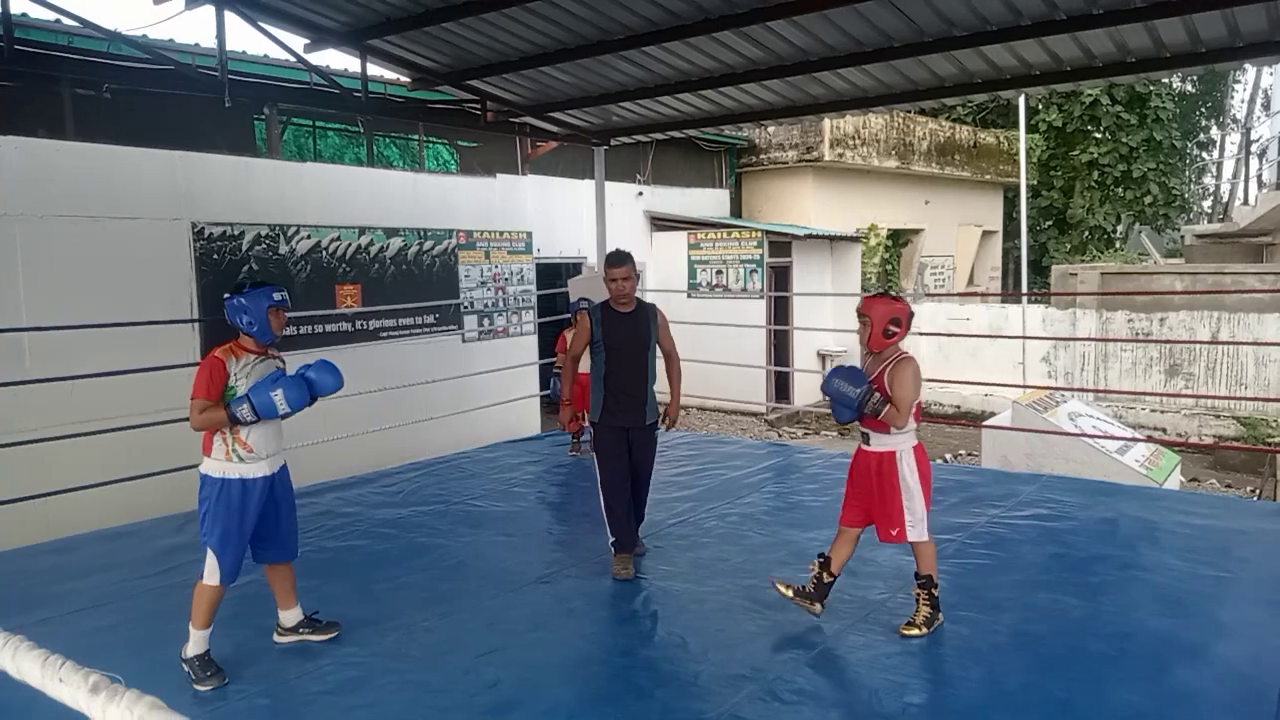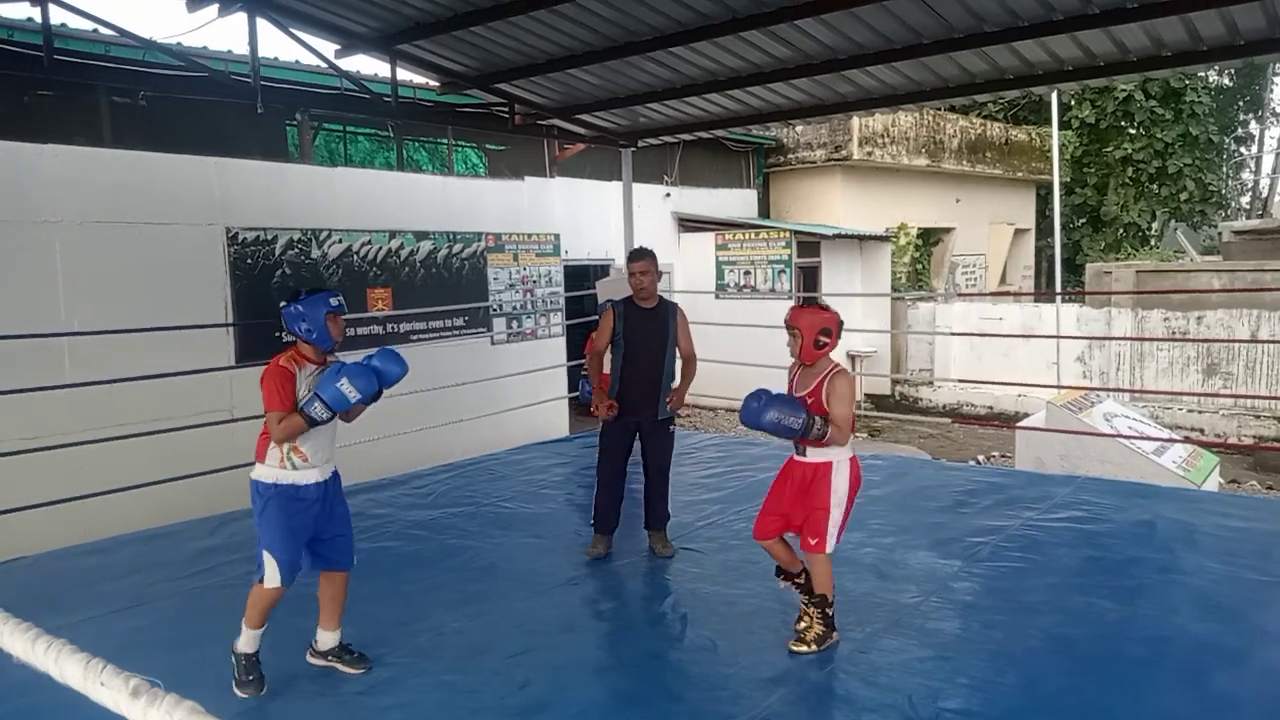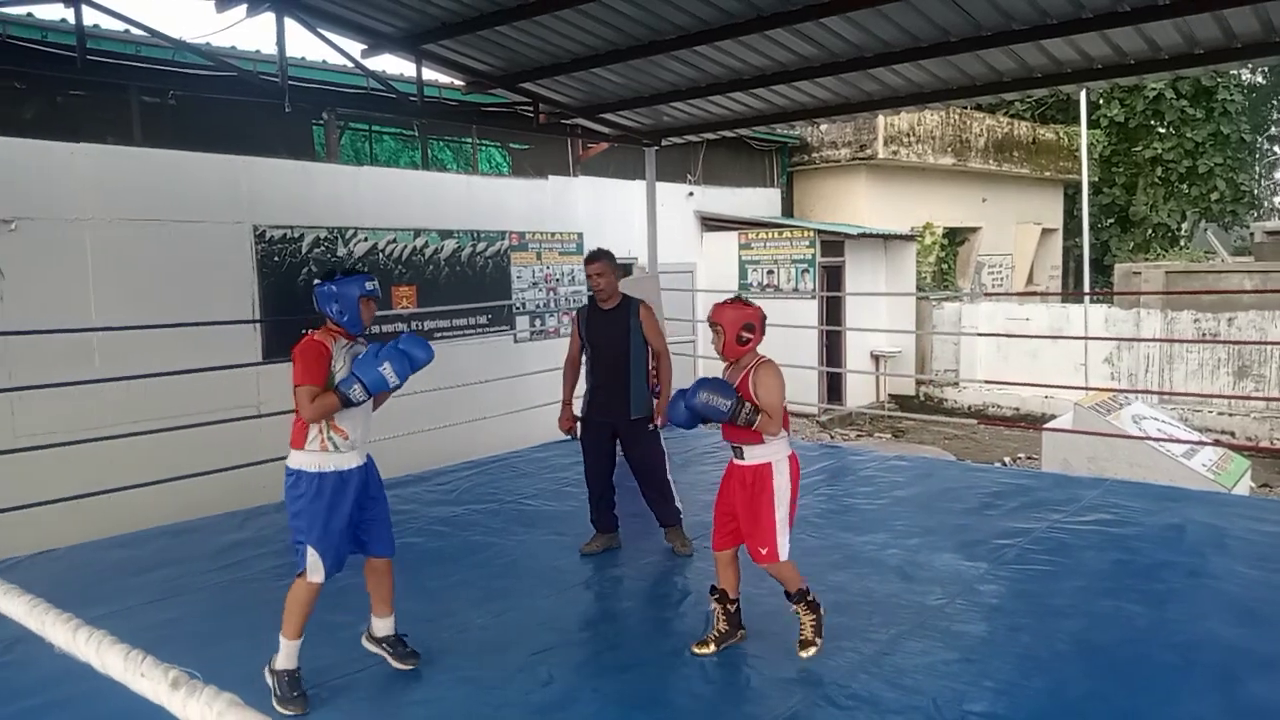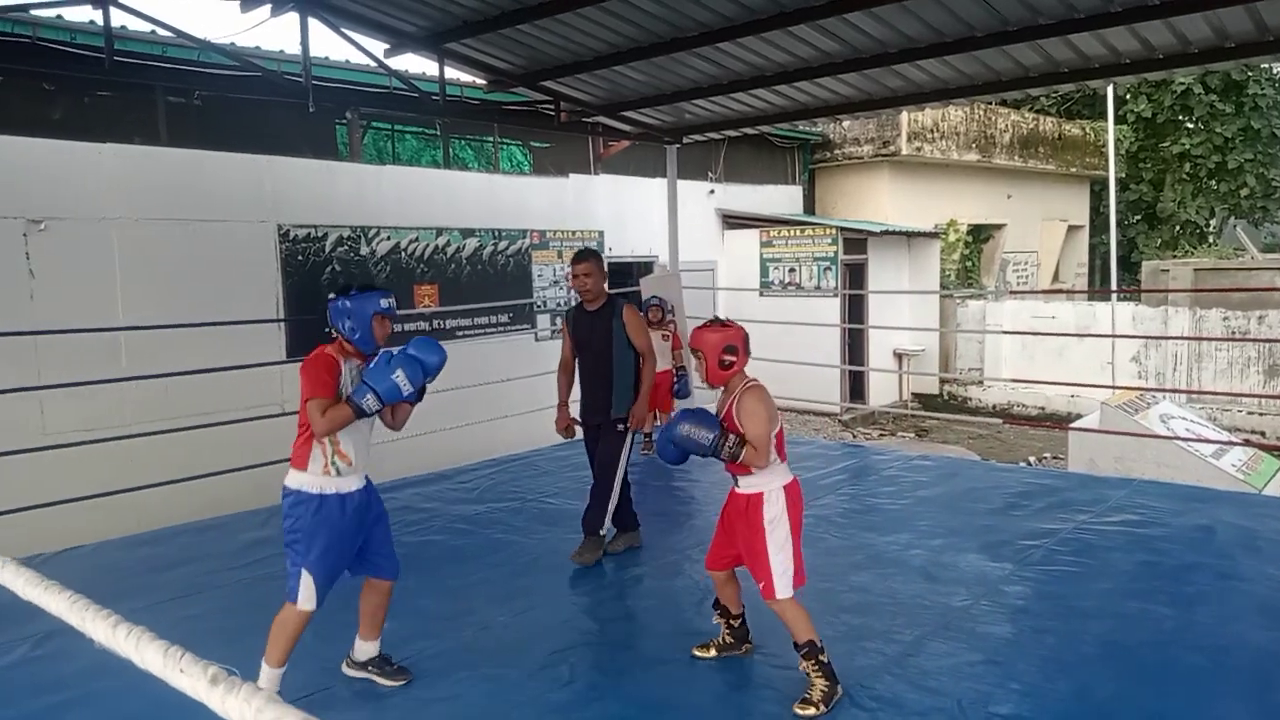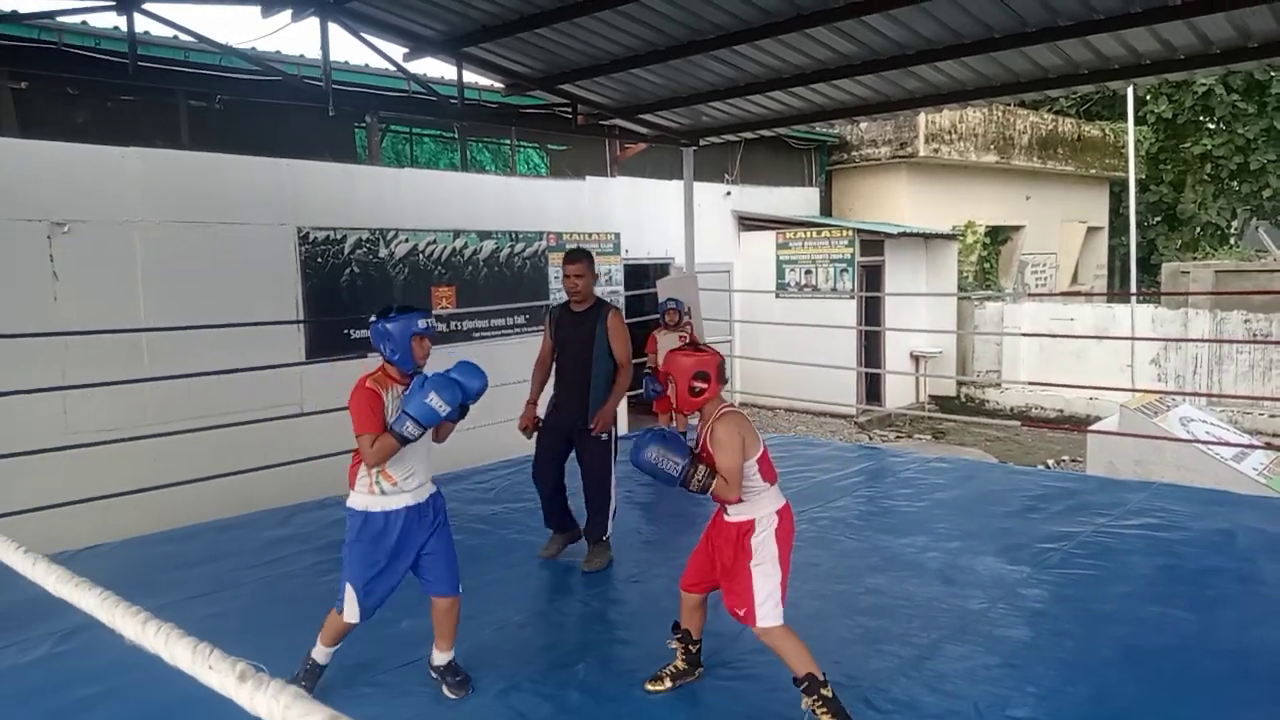
dt=0.5s
person 1, frame 1
left shoulder: (275, 360)
right shoulder: (219, 361)
right elbow: (198, 418)
left wrist: (305, 392)
right wrist: (251, 408)
left hip: (271, 473)
right hip: (227, 479)
left knee: (280, 553)
right knee: (218, 571)
left ankle: (291, 622)
right ankle: (195, 650)
person 1, frame 2
left shoulder: (332, 361)
right shoulder: (282, 368)
left elbow: (347, 415)
right elbow: (277, 427)
left wrist: (370, 389)
right wrist: (322, 405)
left hip: (322, 480)
right hip: (279, 485)
left knee: (336, 566)
right knee: (275, 577)
left ankle: (326, 645)
right ankle: (245, 650)
person 1, frame 3
left shoulder: (359, 347)
right shoulder: (314, 347)
right elbow: (309, 410)
left wrist: (391, 374)
right wrist: (359, 385)
left hip: (357, 466)
right hip: (316, 474)
left knee: (380, 554)
right knee: (314, 572)
left ankle: (382, 632)
right ankle: (283, 666)
person 1, frame 4
left shoulder: (371, 364)
right shoulder: (324, 362)
left elbow: (394, 423)
right elbow: (321, 424)
left wrist: (411, 386)
right wrist: (372, 394)
left hip: (355, 491)
right hip: (313, 496)
left knee: (383, 574)
right knee: (306, 599)
left ankle: (364, 657)
right ankle: (264, 692)
person 1, frame 5
left shoulder: (419, 382)
right shoulder: (369, 390)
left elbow: (438, 435)
right elbow: (373, 455)
left wrist: (457, 405)
right wrist: (413, 419)
left hip: (423, 504)
right hip: (375, 513)
left knee: (446, 592)
right knee: (354, 608)
left ankle: (443, 661)
right ankle: (317, 660)
person 2, frame 1
left shoulder: (905, 367)
right shoulder: (869, 359)
left elbow: (899, 418)
left wrist: (865, 398)
right wrist: (847, 404)
left hip: (899, 458)
right hip: (868, 453)
left knee: (913, 532)
right knee: (849, 525)
left ankle: (929, 605)
right ankle: (816, 593)
person 2, frame 2
left shoulder: (838, 380)
right shoulder: (796, 370)
left elbow: (841, 435)
left wrist: (805, 424)
right wrist: (769, 412)
left hip: (832, 469)
right hip: (799, 465)
left knee: (816, 548)
right knee: (765, 533)
left ankle: (824, 622)
right ankle: (813, 594)
person 2, frame 3
left shoulder: (765, 372)
right shoulder: (731, 371)
left elbow: (771, 424)
left wrist: (733, 409)
right wrist: (699, 408)
left hip: (771, 470)
right hip: (739, 468)
left knee: (769, 557)
right knee: (722, 549)
left ankle: (808, 607)
right ankle: (729, 625)
person 2, frame 4
left shoulder: (752, 397)
right shoulder: (728, 393)
left elbow: (760, 456)
left wrist: (716, 439)
right wrist: (695, 438)
left hip: (771, 498)
right hip: (743, 495)
left knee: (777, 594)
right knee: (719, 566)
left ankle: (824, 679)
right ankle: (735, 636)
person 2, frame 5
left shoulder: (726, 424)
right shoulder: (708, 419)
left elbow: (732, 490)
right elbow: (705, 466)
left wrist: (683, 469)
right wrist: (669, 450)
left hip: (762, 525)
right hip: (730, 521)
left knee: (766, 625)
right knee: (691, 591)
right ankle: (687, 663)
person 3, frame 1
left shoulder: (653, 315)
right shoulder: (591, 318)
left elbow: (670, 357)
right elbow: (572, 358)
left wrist: (674, 400)
right wrist: (566, 402)
left hip: (645, 416)
right hip: (606, 417)
left knee: (640, 480)
right knee: (614, 483)
left ankle: (631, 532)
right ankle: (622, 549)
person 3, frame 2
left shoulder: (673, 314)
right shoulder: (614, 312)
left elbow: (688, 358)
right elbow: (596, 354)
left wrist: (681, 389)
right wrist: (598, 392)
left hip: (659, 411)
right hip: (620, 408)
left knee: (658, 472)
right knee: (609, 470)
left ankle: (656, 531)
right ankle: (603, 533)
person 3, frame 3
left shoulder: (639, 311)
right shoulder: (582, 316)
left elbow: (661, 354)
right elbow: (573, 361)
left wrist: (664, 398)
right wrist: (566, 405)
left hip: (636, 411)
right hip: (595, 412)
left knee: (652, 470)
right knee: (596, 475)
left ankle: (673, 528)
right ankle: (605, 531)
person 3, frame 4
left shoulder: (624, 312)
right shoulder: (571, 317)
left elbow: (648, 357)
right elbow: (567, 364)
left wrist: (642, 403)
right wrist: (563, 407)
left hip: (620, 411)
right hip: (589, 411)
left knee: (606, 473)
right knee: (609, 474)
left ankle: (593, 537)
right ankle: (628, 530)
person 3, frame 5
left shoulder: (609, 317)
right shoulder: (556, 315)
left elbow: (624, 366)
right elbow: (545, 360)
left wrist: (610, 407)
right wrist: (531, 404)
left hip: (595, 417)
right hip: (558, 413)
left knee: (597, 480)
right knee: (544, 472)
left ankle: (599, 542)
right ankle: (563, 529)
